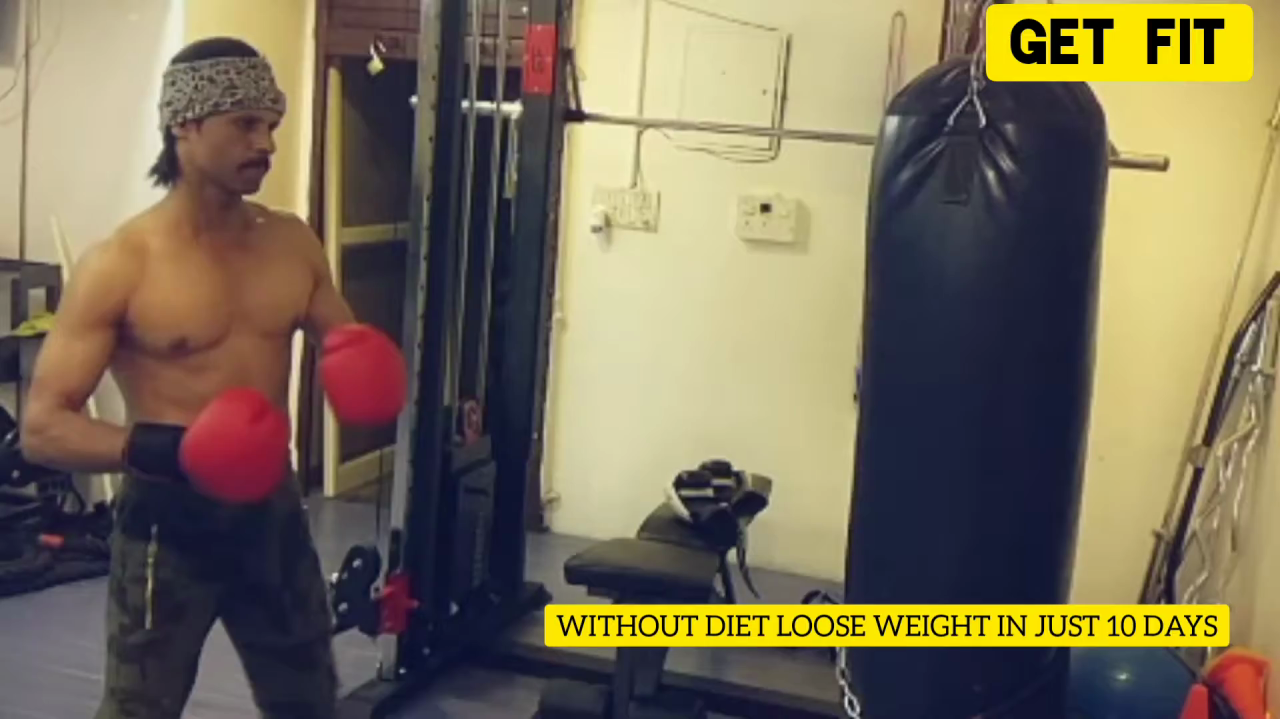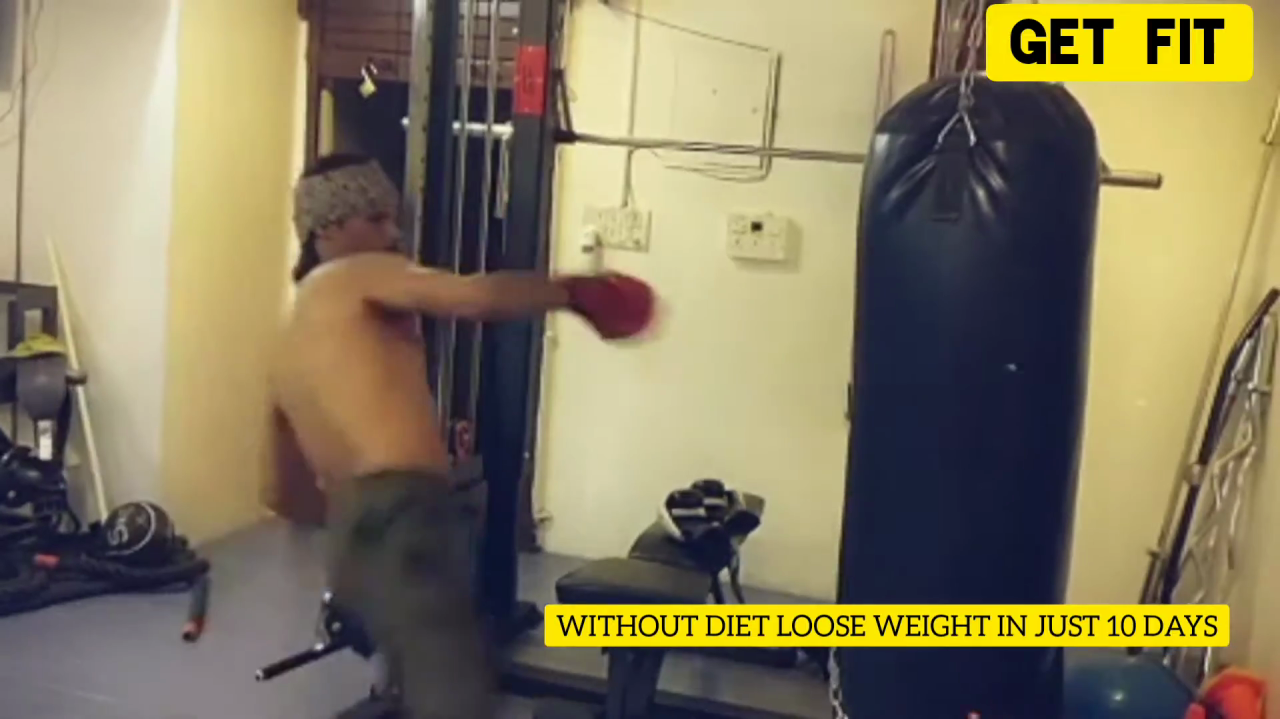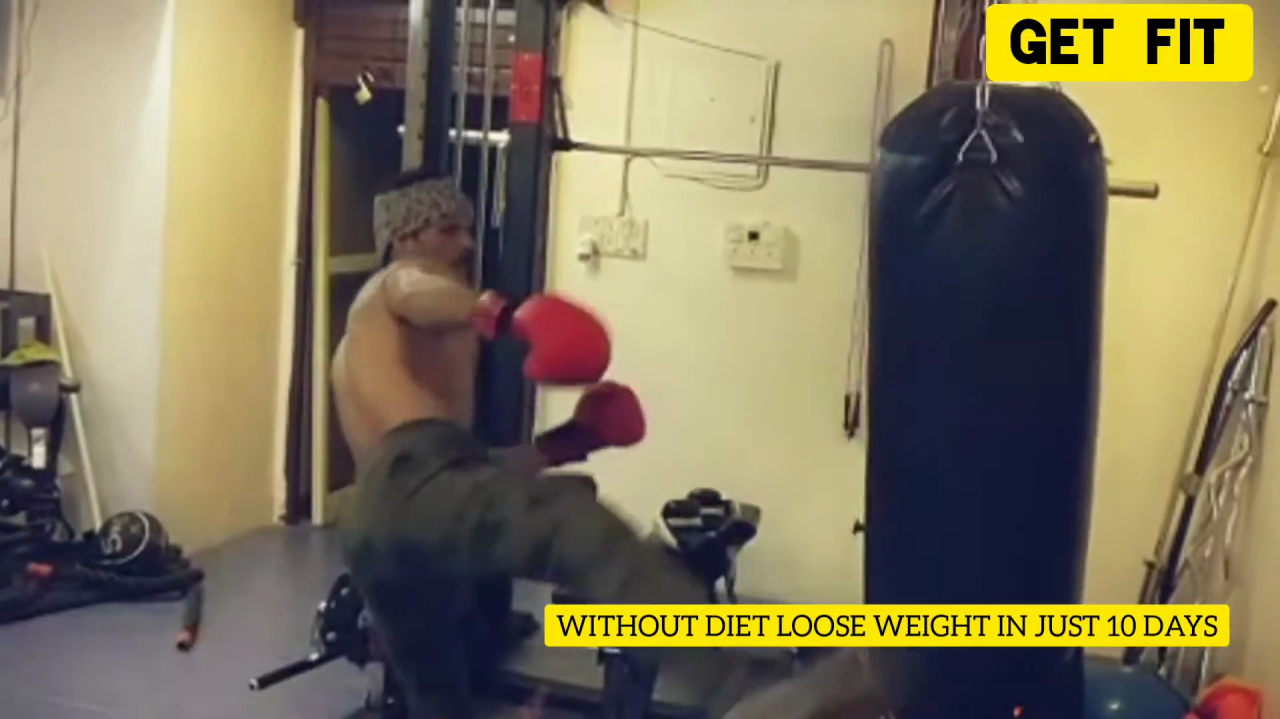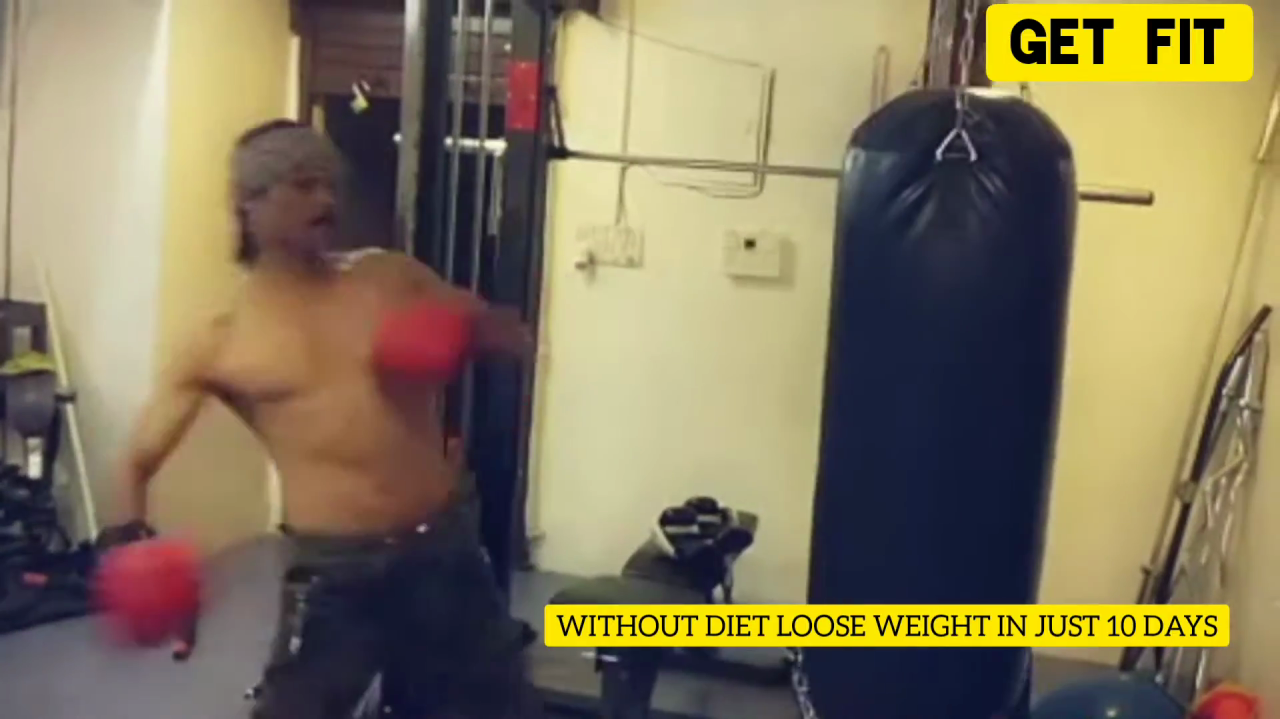
dt=0.4s
person 1, frame 1
left shoulder: (293, 244)
right shoulder: (119, 262)
left elbow: (349, 350)
right elbow: (40, 426)
left wrist: (368, 375)
right wrist: (159, 451)
left hip: (267, 517)
right hip: (167, 526)
person 1, frame 2
left shoulder: (289, 345)
right shoulder: (359, 277)
left elbow: (289, 498)
right elbow: (475, 296)
right wrist: (580, 290)
left hip: (363, 538)
right hip: (401, 528)
person 1, frame 3
left shoulder: (356, 346)
right shoulder: (393, 283)
right elbow: (426, 295)
left wrist: (567, 439)
right wrist: (508, 316)
right hip: (422, 486)
right knee: (579, 530)
person 1, frame 4
left shoulder: (386, 276)
right shoulder: (222, 339)
left elbow: (512, 337)
right elbow: (138, 460)
left wrist: (481, 327)
right wrist: (132, 536)
left hip: (442, 555)
right hip: (334, 578)
